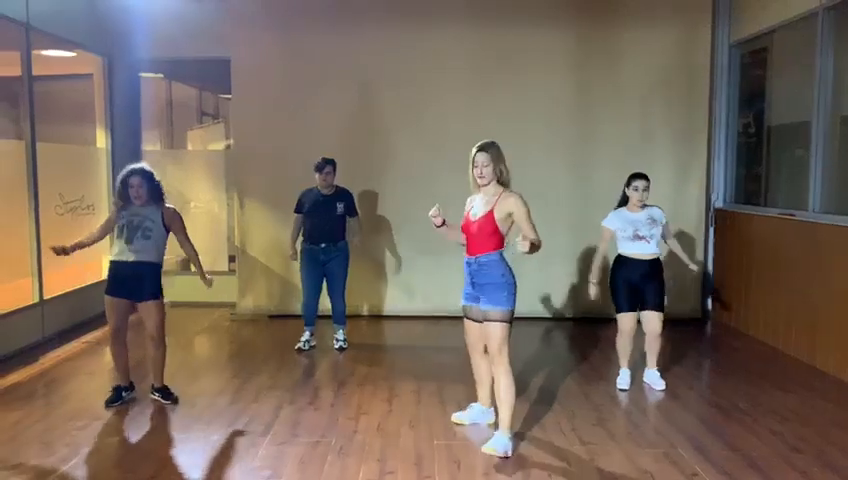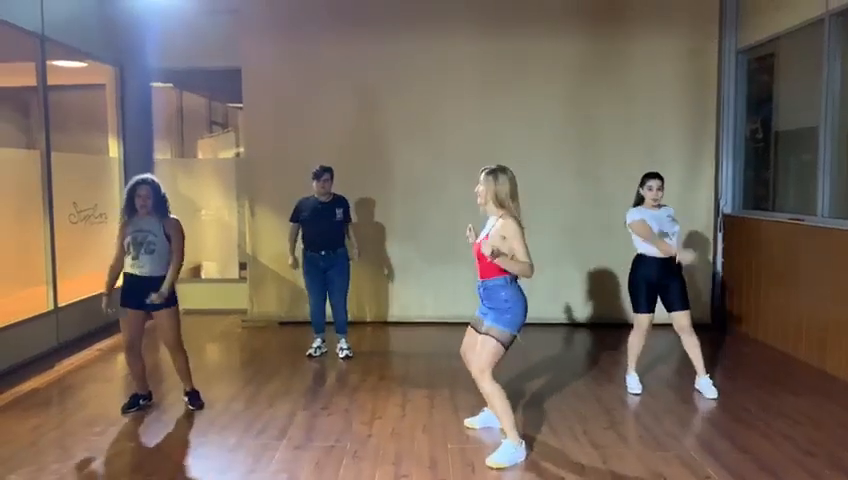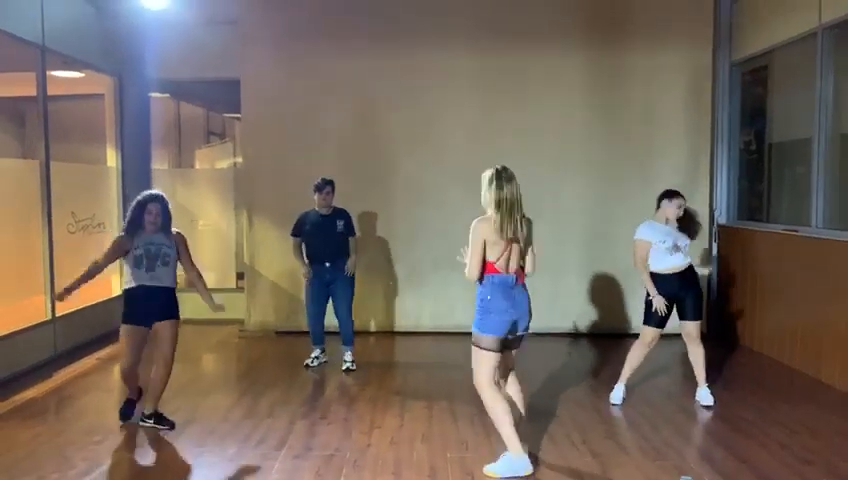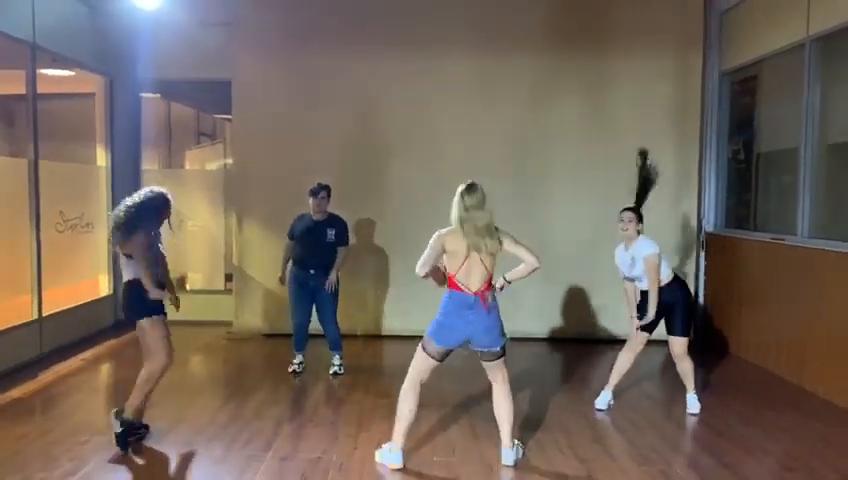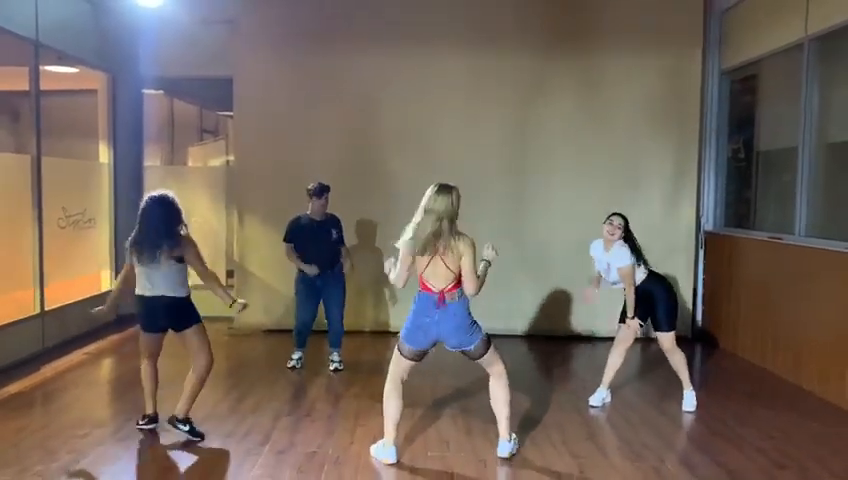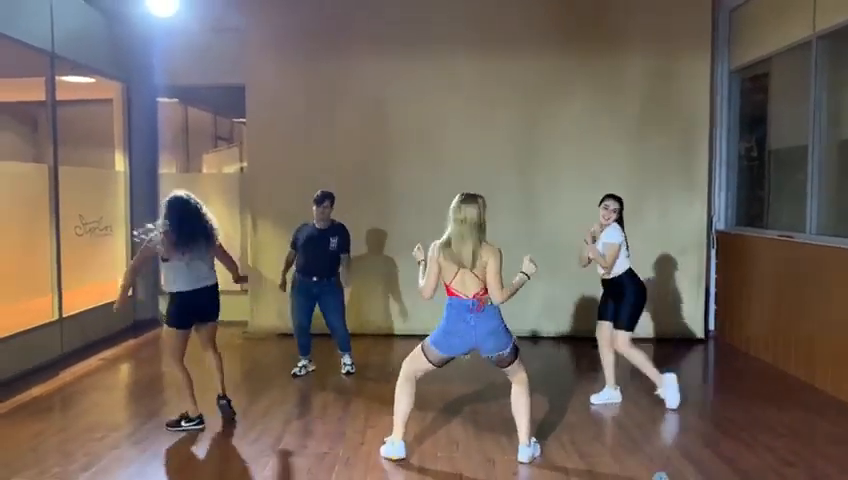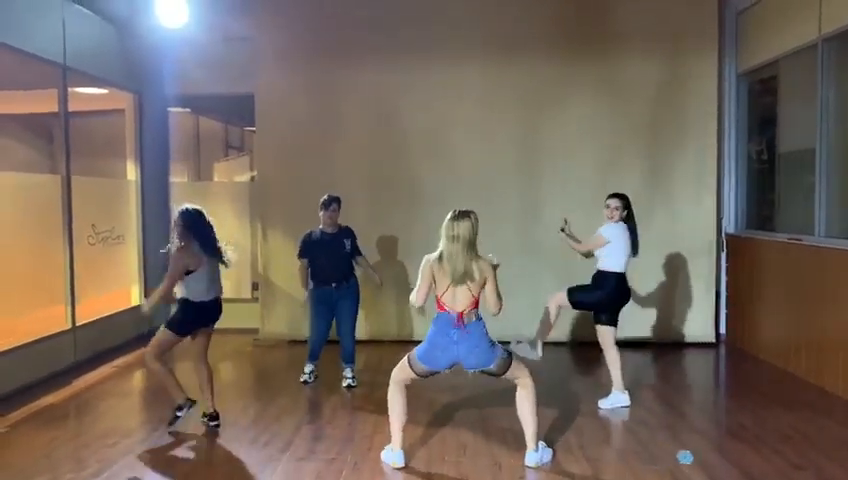
dt=0.5s
person 1, frame 1
left shoulder: (511, 201)
right shoulder: (471, 201)
left elbow: (535, 241)
left wrist: (527, 244)
right wrist: (441, 224)
left hip: (496, 280)
right hip: (473, 280)
left knee: (498, 355)
right knee: (476, 348)
left ankle: (504, 435)
right ankle: (483, 407)
person 1, frame 2
left shoulder: (507, 223)
right shoulder: (491, 221)
left elbow: (528, 269)
left wrist: (496, 257)
right wrist: (475, 244)
left hip: (506, 303)
right hip: (491, 301)
left knee: (482, 370)
right knee: (467, 353)
left ankle: (514, 444)
right ankle: (493, 412)
person 1, frame 3
left shoulder: (481, 225)
right shoulder: (524, 223)
left elbow: (473, 272)
right elbow: (526, 265)
left wrist: (469, 261)
left hip: (493, 301)
right hip: (520, 301)
left knee: (484, 382)
right knee: (505, 370)
right ankle: (515, 436)
person 1, frame 4
left shoulder: (445, 237)
right shoulder: (497, 237)
left elbow: (422, 269)
right elbow: (532, 262)
left wrist: (439, 275)
right wrist: (505, 280)
left hip: (453, 314)
right hip: (486, 317)
left knee: (413, 379)
right knee: (500, 380)
left ankle: (394, 451)
right ankle: (509, 449)
person 1, frame 5
left shoulder: (413, 240)
right shoulder: (464, 243)
left elbow: (398, 282)
right elbow: (472, 289)
left wrist: (390, 269)
right wrist: (487, 261)
left hip: (422, 317)
right hip: (456, 320)
left knee: (395, 377)
right knee: (497, 371)
left ankle: (388, 446)
right ankle: (505, 441)
person 1, frame 6
left shoulder: (438, 248)
right shoulder: (490, 252)
left elbow: (426, 293)
right elbow: (498, 297)
left wrist: (422, 263)
right wrist: (525, 274)
left hip: (454, 325)
right hip: (490, 325)
left knee: (408, 373)
right knee: (519, 378)
left ankle: (396, 443)
right ankle: (526, 447)
person 1, frame 7
left shoulder: (432, 262)
right shoulder: (484, 266)
left elbow: (417, 301)
right elbow: (495, 308)
left wrist: (421, 289)
left hip: (440, 341)
right hip: (474, 342)
left knee: (397, 379)
right knee: (524, 379)
left ankle: (395, 452)
right ankle: (534, 451)
person 2, frame 1
left shoulder: (167, 213)
right shoulder: (120, 211)
left elbow: (186, 245)
right elbow: (97, 235)
left wrist: (202, 273)
right wrist: (70, 248)
left hip: (148, 277)
right hip: (118, 276)
left knee: (155, 334)
right knee: (116, 333)
left ankle: (158, 386)
right ankle: (124, 385)
person 2, frame 2
left shoulder: (169, 223)
right shoulder: (127, 225)
left elbow: (177, 260)
right elbow: (118, 261)
left wrist: (165, 291)
right wrist: (107, 292)
left hip: (161, 290)
right hip: (132, 287)
left knee: (173, 344)
right knee: (130, 344)
left ankle: (190, 390)
right ankle: (142, 393)
person 2, frame 3
left shoulder: (174, 239)
right shoulder: (126, 239)
left elbow: (191, 272)
right elbow: (100, 265)
left wrist: (209, 299)
right wrist: (73, 286)
left hip: (165, 302)
right hip: (135, 301)
left knee: (165, 358)
right knee: (127, 363)
left ankle: (151, 411)
right ankle: (134, 392)
person 2, frame 4
left shoulder: (147, 233)
right shoulder: (140, 233)
left elbow: (158, 266)
right elbow: (142, 261)
left wrist: (171, 291)
right wrist: (154, 289)
left hip: (146, 297)
right hip: (142, 296)
left knee: (153, 359)
right knee: (162, 357)
left ankle: (132, 420)
right ankle: (126, 414)
person 2, frame 5
left shoulder: (136, 243)
right shoulder: (181, 239)
left elbow: (125, 279)
right elbow: (204, 273)
left wrist: (109, 306)
right wrist: (230, 300)
left hip: (149, 306)
right hip: (178, 306)
left knee: (148, 358)
right knee: (204, 360)
left ankle: (150, 415)
right ankle: (180, 417)
person 2, frame 6
left shoulder: (162, 239)
right shoulder: (206, 233)
left elbow: (133, 269)
right elbow: (226, 259)
left wrist: (122, 297)
right wrist: (238, 277)
left hip: (182, 302)
right hip: (208, 297)
left knee: (174, 360)
right knee: (210, 347)
left ankle: (193, 414)
right ankle: (223, 396)
person 2, frame 7
left shoulder: (183, 251)
right shoulder: (209, 247)
left elbow: (167, 287)
left wrist: (149, 304)
left hip: (191, 310)
right hip: (212, 307)
left knee: (152, 355)
right knee: (200, 359)
left ankle: (182, 401)
right ankle: (211, 412)
person 3, frame 1
left shoulder: (657, 213)
right shoulder: (615, 217)
left elbow: (669, 239)
right elbow: (601, 249)
left wrist: (687, 261)
right wrist: (593, 279)
left hip: (653, 272)
right hip: (625, 271)
left knee: (654, 329)
right knee: (627, 328)
left ankle: (651, 371)
right ankle: (624, 370)
person 3, frame 2
left shoulder: (668, 211)
right shoulder: (635, 214)
right elbow: (651, 238)
right wrist: (679, 252)
left hip: (671, 270)
right hip: (645, 270)
left knee: (685, 326)
right knee: (641, 326)
left ankle: (702, 378)
right ankle: (631, 374)
person 3, frame 3
left shoulder: (674, 229)
right shoulder: (645, 231)
right elbow: (641, 266)
left wrist: (695, 268)
right wrist: (654, 295)
left hip: (688, 282)
right hip: (661, 286)
left knee: (693, 337)
right knee: (646, 340)
left ankle: (702, 388)
right ankle: (620, 385)
person 3, frame 4
left shoulder: (647, 246)
right shoulder: (619, 253)
left elbow: (654, 282)
right elbow: (629, 286)
left wrist: (652, 311)
right wrist: (634, 317)
left hip: (674, 296)
right hip: (648, 296)
left knee: (679, 353)
right knee: (632, 346)
left ankle: (691, 396)
right ankle: (607, 392)
person 3, frame 5
left shoulder: (621, 253)
right shoulder: (596, 246)
left elbow: (629, 287)
right elbow: (599, 273)
left wrist: (631, 317)
right wrist: (594, 286)
left hip: (658, 292)
right hip: (637, 295)
left knee: (668, 346)
right knee: (621, 342)
left ankle: (688, 391)
right ankle: (603, 390)
person 3, frame 6
left shoulder: (614, 231)
right shoulder: (597, 231)
left elbow: (607, 265)
right elbow: (583, 263)
left wrist: (591, 247)
right wrist: (589, 242)
left hip: (629, 289)
right hip: (611, 289)
left knee: (621, 345)
right knee: (603, 338)
left ankle: (663, 381)
right ankle: (611, 390)
person 3, frame 7
left shoulder: (611, 229)
right shoulder: (621, 231)
left elbow: (584, 249)
right elbow: (590, 251)
left wrist: (564, 233)
right wrist: (569, 233)
left hip: (608, 288)
right hip: (616, 289)
left knee: (555, 300)
right knee: (607, 342)
left ankle: (535, 345)
right ankle: (619, 393)
person 4, frame 1
left shoulder: (344, 195)
right shoulder: (306, 196)
left elbow: (353, 218)
right elbow: (298, 220)
left wrist: (356, 235)
right wrist: (292, 245)
left hip: (337, 251)
right hip: (310, 251)
left knee: (337, 294)
right knee: (310, 295)
left ankle: (340, 333)
right ankle: (308, 335)
person 4, frame 2
left shoulder: (341, 202)
right shoulder: (303, 204)
left elbow: (347, 225)
right elbow: (294, 228)
left wrist: (354, 245)
right wrist: (291, 254)
left hip: (337, 258)
right hip: (312, 259)
left knee: (339, 302)
right knee: (316, 302)
left ankle: (342, 342)
right ankle: (319, 341)
person 4, frame 3
left shoulder: (343, 215)
right shoulder: (305, 218)
left elbow: (351, 239)
right elbow: (296, 244)
left wrist: (353, 257)
right wrist: (303, 264)
left hip: (340, 271)
right hip: (316, 272)
left knee: (344, 314)
right knee: (314, 314)
left ankle: (348, 354)
right ankle: (319, 351)
person 4, frame 4
left shoulder: (338, 223)
right shoulder: (299, 221)
left elbow: (342, 251)
right elbow: (289, 246)
left wrist: (334, 273)
right wrist: (283, 270)
left hip: (325, 278)
right hip: (299, 276)
left knee: (328, 320)
right knee: (299, 321)
left ankle: (337, 358)
right ankle: (298, 358)
person 4, frame 5
left shoulder: (334, 222)
right shoulder: (297, 224)
left elbow: (340, 245)
right elbow: (289, 251)
left wrist: (346, 258)
right wrist: (303, 266)
left hip: (333, 277)
right hip: (307, 278)
left knee: (335, 317)
right knee: (304, 319)
left ankle: (335, 355)
right ankle: (297, 353)
person 4, frame 6
left shoulder: (340, 230)
right shoulder: (303, 229)
left elbow: (345, 257)
right elbow: (292, 253)
left wrist: (345, 273)
right wrist: (283, 275)
left hip: (329, 284)
right hip: (302, 284)
left knee: (337, 324)
right knee: (300, 324)
left ankle: (346, 357)
right ankle: (305, 361)
person 4, frame 7
left shoulder: (347, 233)
right shoulder: (310, 238)
left elbow: (358, 257)
right elbow: (303, 266)
left wrist: (373, 273)
right wrist: (305, 289)
left hip: (347, 290)
right hip: (321, 291)
left knee: (347, 332)
right knee: (318, 333)
left ankle: (348, 371)
right ankle: (310, 366)
